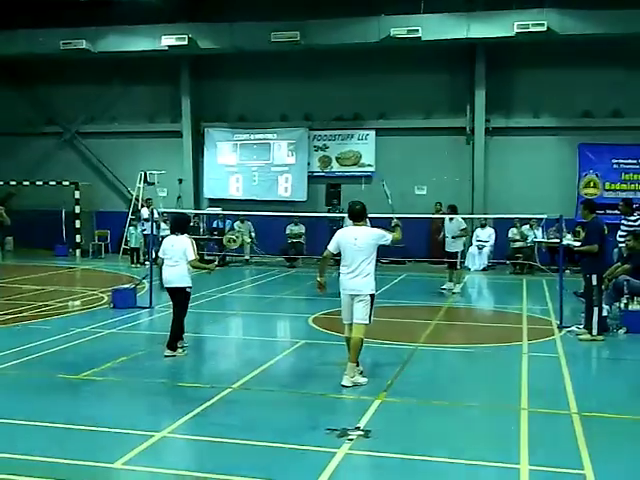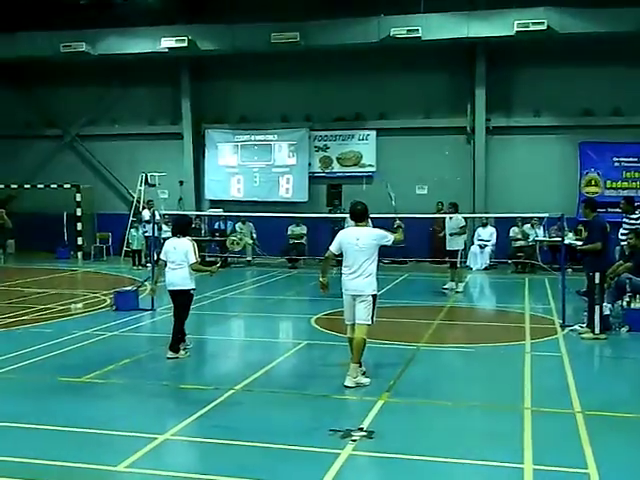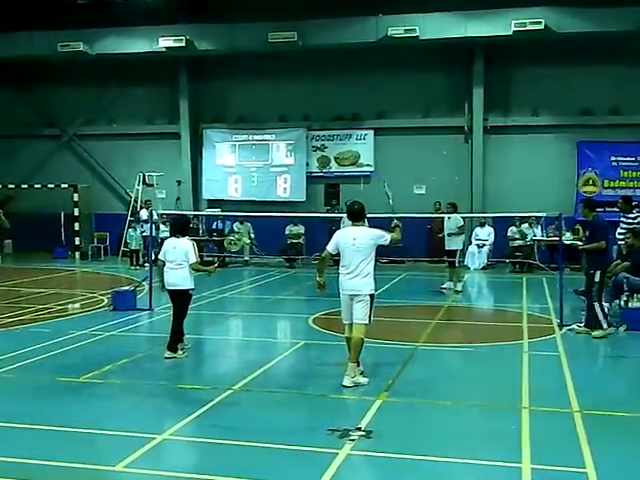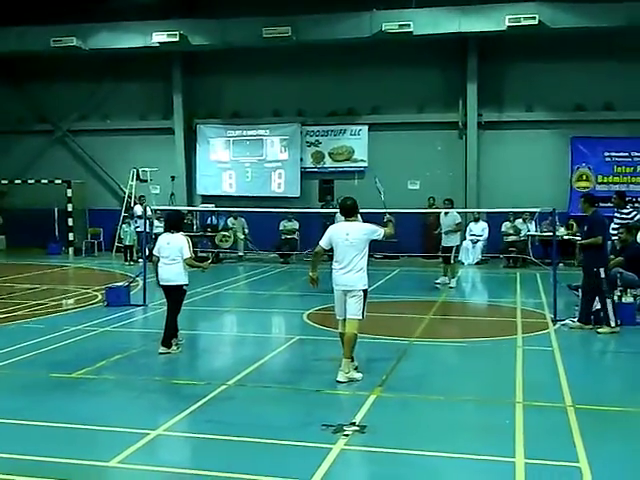
dt=0.3s
person 1, frame 1
left shoulder: (341, 233)
right shoulder: (374, 233)
left elbow: (326, 256)
right elbow: (397, 237)
left wrist: (320, 276)
right wrist: (396, 226)
left hip: (346, 286)
right hip: (364, 288)
left knee: (349, 327)
right knee: (358, 328)
left ankle: (354, 365)
right ankle: (350, 374)
person 1, frame 2
left shoulder: (343, 234)
right shoulder: (376, 234)
left elbow: (328, 257)
right elbow: (399, 238)
left wrist: (323, 277)
right wrist: (399, 227)
left hip: (348, 287)
right hip: (366, 288)
left knee: (351, 327)
right knee: (361, 329)
left ankle: (357, 365)
right ankle: (353, 374)
person 1, frame 3
left shoulder: (340, 234)
right shoulder: (373, 234)
left elbow: (324, 257)
right elbow: (396, 238)
left wrist: (320, 276)
right wrist: (397, 227)
left hip: (345, 287)
right hip: (363, 288)
left knee: (349, 327)
right knee: (358, 329)
left ankle: (355, 365)
right ankle: (351, 374)
person 1, frame 4
left shoulder: (333, 229)
right shoulder: (366, 229)
left elbow: (318, 252)
right elbow: (390, 232)
left wrist: (313, 271)
right wrist: (389, 221)
left hip: (339, 282)
right hip: (357, 283)
left knee: (343, 322)
right knee: (352, 324)
left ankle: (349, 360)
right ankle: (345, 369)
person 2, frame 1
left shoulder: (167, 240)
right shoulder: (187, 241)
left elbow: (160, 262)
right elbow: (193, 263)
left wrist: (161, 279)
right wrist: (208, 267)
left hip: (168, 280)
right hip: (181, 281)
left knee: (178, 311)
right knee: (179, 313)
left ankle: (179, 339)
right ankle: (171, 348)
person 2, frame 2
left shoulder: (168, 242)
right shoulder: (189, 243)
left elbow: (161, 264)
right elbow: (194, 266)
left wrist: (155, 282)
right wrist: (210, 269)
left hip: (171, 283)
right hip: (185, 284)
left knee: (178, 314)
right knee: (181, 316)
left ankle: (182, 341)
right ankle: (173, 350)
person 2, frame 3
left shoulder: (167, 242)
right shoulder: (189, 243)
left elbow: (160, 264)
right elbow: (194, 266)
left wrist: (162, 280)
right wrist: (208, 269)
left hip: (170, 283)
right hip: (184, 284)
left knee: (178, 313)
right knee: (179, 315)
left ankle: (179, 340)
right ankle: (172, 349)
person 2, frame 4
left shoulder: (161, 238)
right shoulder: (183, 239)
left elbow: (154, 260)
right elbow: (188, 261)
left wrist: (157, 276)
right wrist: (202, 265)
left hip: (164, 278)
right hip: (178, 279)
left knee: (172, 309)
right knee: (173, 311)
left ankle: (174, 336)
right ankle: (166, 345)
person 3, frame 1
left shoulder: (594, 225)
right shoulder: (595, 223)
left elbow: (594, 248)
left wrist: (578, 248)
right wrist: (580, 245)
left hip: (594, 268)
right hip: (592, 267)
left knee: (594, 299)
right knee: (590, 298)
left ankle: (595, 332)
right ankle: (590, 327)
person 3, frame 2
left shoulder: (596, 223)
right shoulder: (596, 221)
left elbow: (598, 245)
left wrist: (581, 248)
right wrist: (582, 244)
left hip: (596, 266)
right hip: (594, 265)
left knee: (596, 298)
right knee: (592, 297)
left ankle: (598, 331)
right ankle: (592, 326)
person 3, frame 3
left shoulder: (598, 223)
right shoulder: (591, 222)
left elbow: (602, 244)
left wrist: (583, 247)
right wrist: (583, 246)
left hip: (598, 265)
right hip: (592, 265)
left knee: (594, 296)
right knee: (590, 295)
left ankle: (604, 326)
right ankle: (591, 325)
person 3, frame 4
left shoulder: (597, 218)
right shoulder: (590, 218)
left elbow: (599, 240)
left wrist: (581, 242)
left hip: (598, 262)
right hip: (590, 261)
left knee: (602, 292)
right knee: (586, 292)
left ankle: (611, 324)
right ankle: (584, 320)
